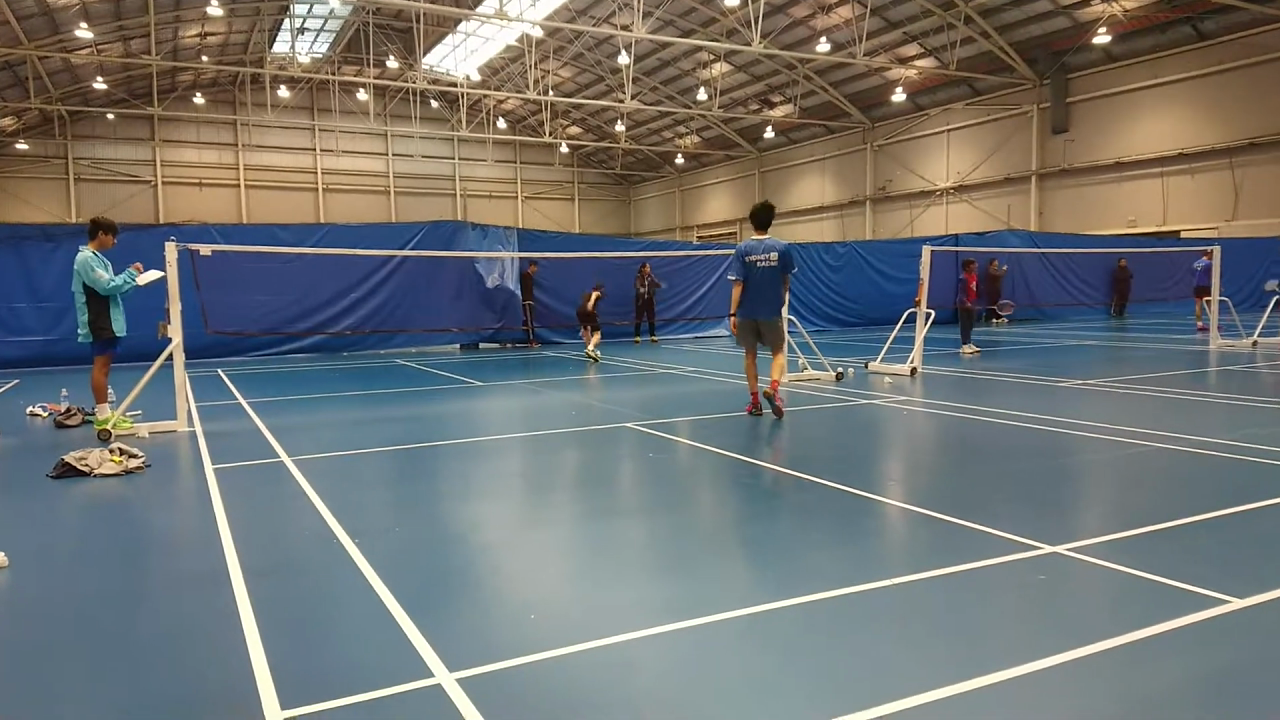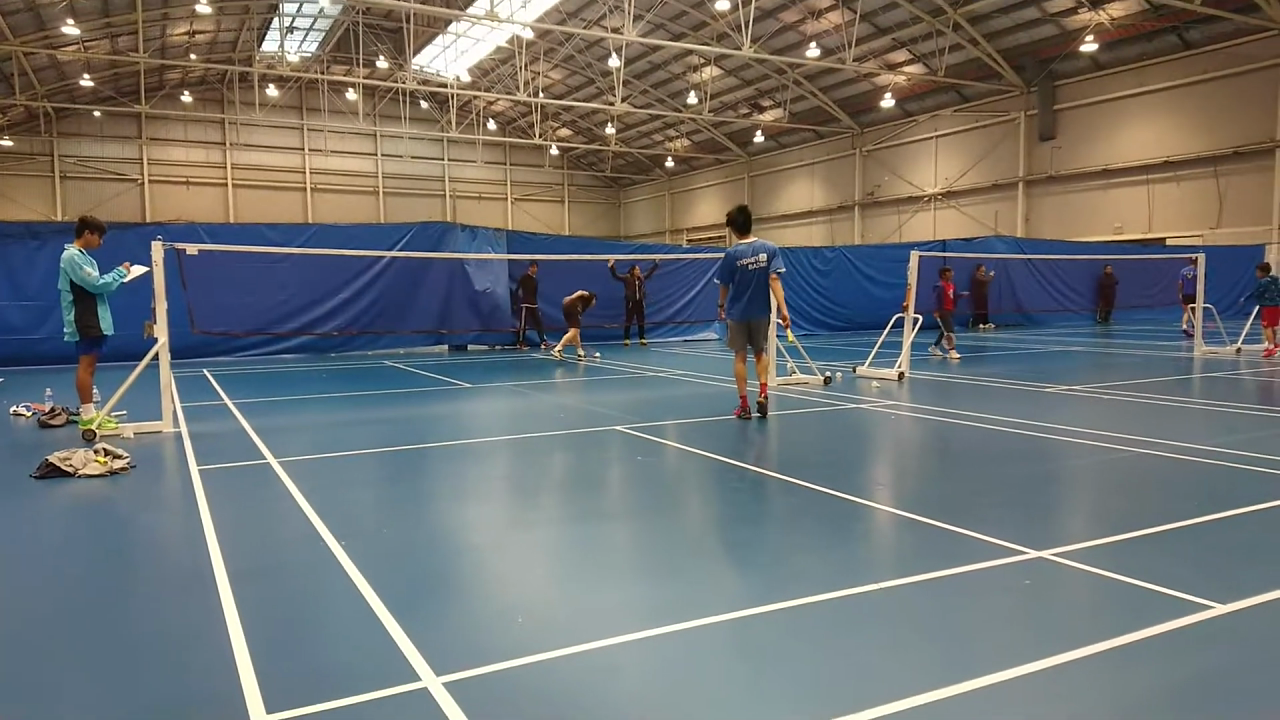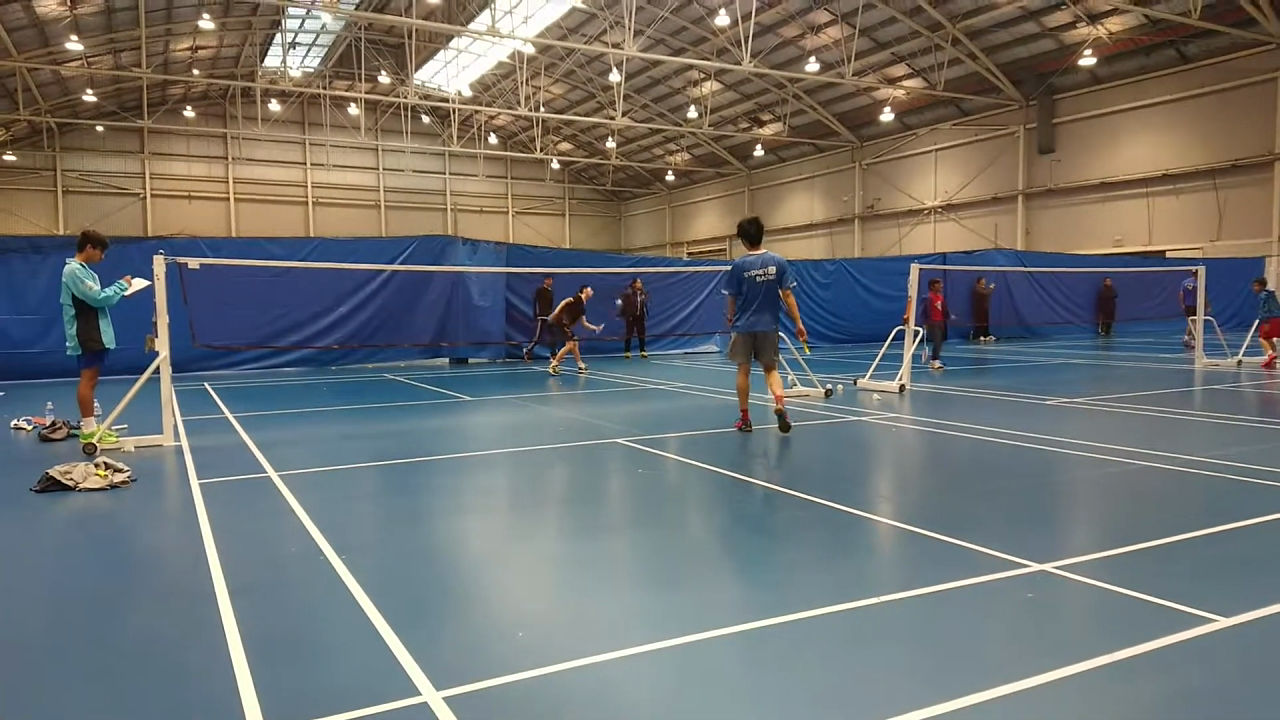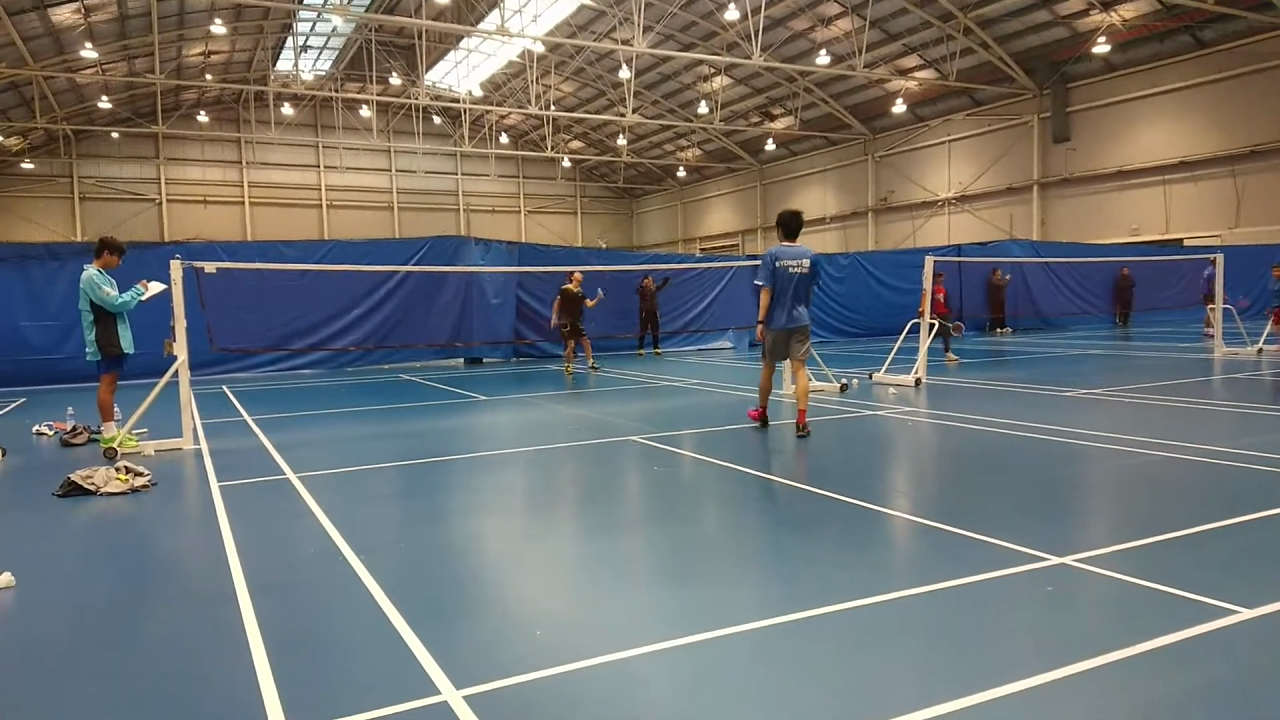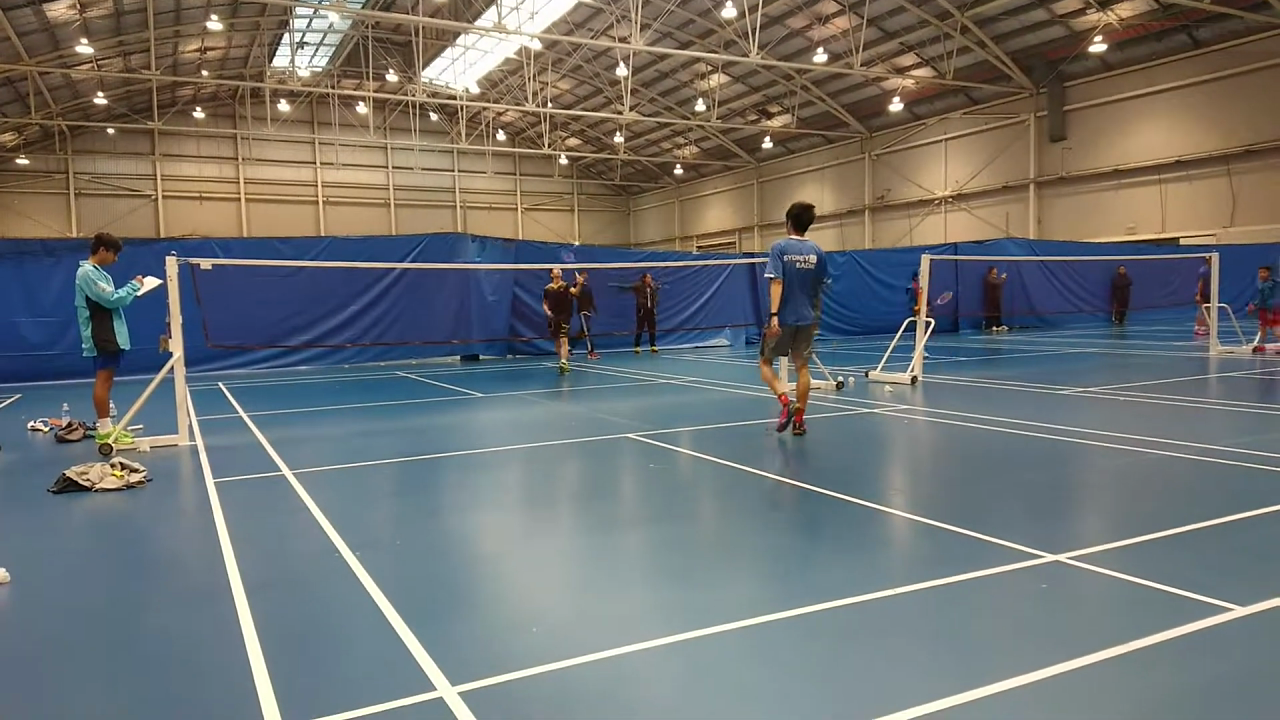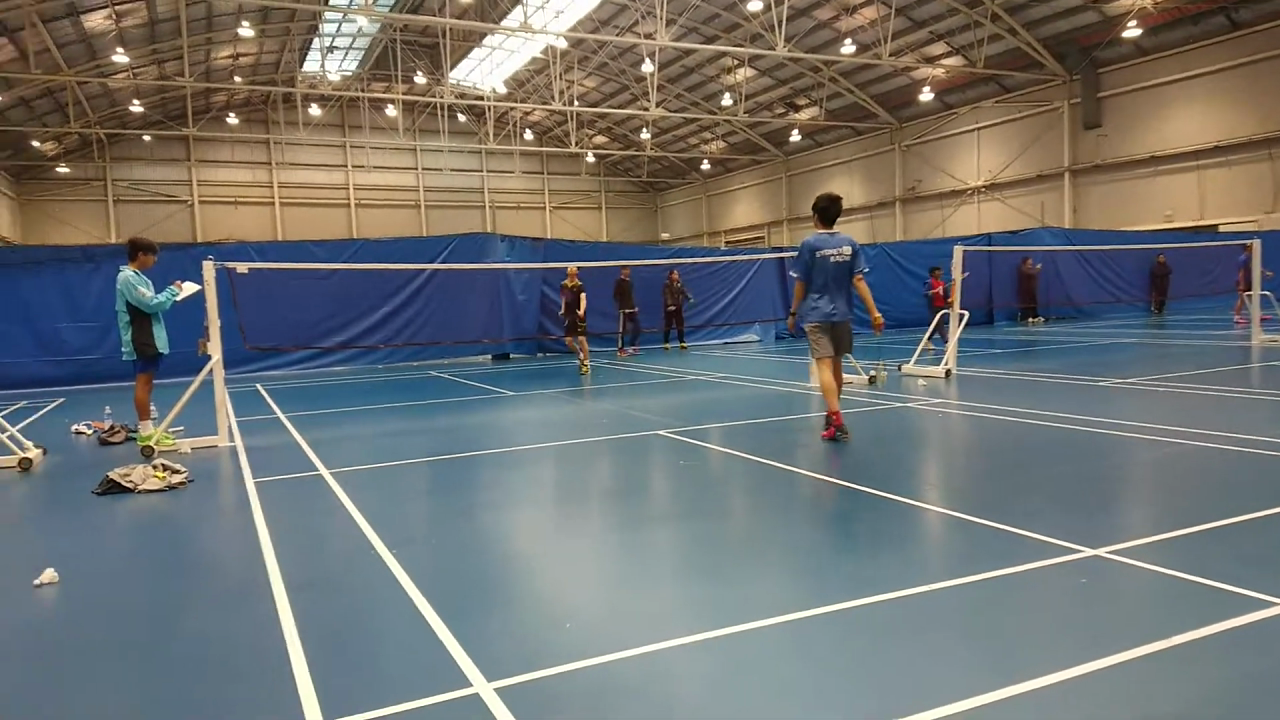
dt=0.3s
person 1, frame 1
left shoulder: (742, 249)
right shoulder: (783, 248)
left elbow: (738, 284)
right elbow: (786, 281)
left wrist: (732, 313)
left hip: (747, 312)
right hip: (772, 312)
left knee: (750, 355)
right knee: (778, 353)
left ankle: (755, 401)
right ankle: (773, 389)
person 1, frame 2
left shoulder: (731, 254)
right shoulder: (769, 249)
left elbow: (724, 286)
right elbow: (774, 280)
left wrist: (722, 306)
right wrist: (782, 309)
left hip: (737, 314)
right hip: (761, 312)
left knee: (740, 357)
right knee: (760, 352)
left ankle: (743, 405)
right ankle: (762, 394)
person 1, frame 3
left shoulder: (739, 265)
right shoulder: (779, 262)
left elbow: (732, 298)
right elbow: (787, 295)
left wrist: (731, 317)
right wrist: (798, 323)
left hip: (743, 326)
right hip: (768, 326)
left knee: (743, 370)
right knee: (771, 369)
left ankle: (745, 418)
right ankle: (780, 404)
person 1, frame 4
left shoulder: (772, 254)
right shoulder: (810, 256)
left elbow: (766, 291)
left wrist: (760, 321)
left hip: (776, 322)
right hip: (801, 321)
left knee: (769, 367)
right knee: (799, 368)
left ankle: (762, 412)
right ankle: (801, 421)
person 1, frame 5
left shoulder: (779, 247)
right shoulder: (817, 252)
left elbow: (777, 283)
right elbow: (818, 290)
left wrist: (773, 315)
right wrist: (816, 318)
left hip: (783, 318)
right hip: (805, 319)
left knee: (766, 363)
right knee: (801, 367)
left ankle: (786, 403)
right ankle: (799, 419)
person 1, frame 6
left shoulder: (809, 244)
right shoulder: (850, 244)
left elbow: (801, 283)
right elbow: (858, 281)
left wrist: (793, 312)
right wrist: (874, 312)
left hip: (818, 316)
right hip: (842, 315)
left knee: (825, 367)
right knee: (837, 365)
left ankle: (837, 423)
right ankle: (832, 415)
person 2, frame 1
left shoulder: (96, 258)
right shoulder: (86, 259)
right elbow: (107, 287)
left wrist: (130, 279)
right wrist: (130, 273)
left hip: (108, 321)
right hip: (100, 323)
left knee: (104, 366)
right knee: (101, 366)
left ankle: (105, 412)
right ankle: (102, 416)
person 2, frame 2
left shoulder: (81, 256)
right shoulder: (73, 257)
left elbow: (93, 285)
right elbow: (96, 284)
left wrist: (118, 277)
right wrist: (120, 272)
left hip: (92, 320)
right hip: (85, 322)
left knee: (89, 366)
right knee: (86, 366)
left ankle: (89, 412)
right ankle: (87, 416)
person 2, frame 3
left shoulder: (82, 270)
right shoulder: (74, 271)
left elbow: (94, 299)
right elbow: (97, 298)
left wrist: (118, 290)
right wrist: (121, 285)
left hip: (94, 334)
right hip: (87, 336)
left knee: (90, 380)
right knee: (88, 380)
left ankle: (90, 426)
right ankle: (88, 430)
person 2, frame 4
left shoulder: (101, 276)
right shoulder: (92, 277)
left elbow: (112, 304)
right elbow: (115, 303)
left wrist: (136, 295)
right wrist: (138, 289)
left hip: (113, 339)
right hip: (106, 341)
left knee: (110, 385)
right knee: (107, 385)
left ankle: (111, 431)
right ankle: (109, 435)
person 2, frame 5
left shoulder: (96, 272)
right shoulder: (88, 273)
left elbow: (108, 300)
right elbow: (111, 299)
left wrist: (131, 291)
right wrist: (134, 285)
left hip: (109, 335)
right hip: (102, 337)
left knee: (106, 381)
right knee: (103, 381)
left ankle: (107, 427)
right ankle: (104, 431)
person 2, frame 6
left shoulder: (136, 277)
right shoulder: (128, 278)
left elbow: (149, 304)
right elbow: (151, 304)
left wrist: (171, 295)
right wrist: (173, 290)
left hip: (149, 338)
right hip: (142, 340)
left knee: (146, 384)
right knee: (143, 384)
left ankle: (148, 429)
right ankle: (146, 433)
